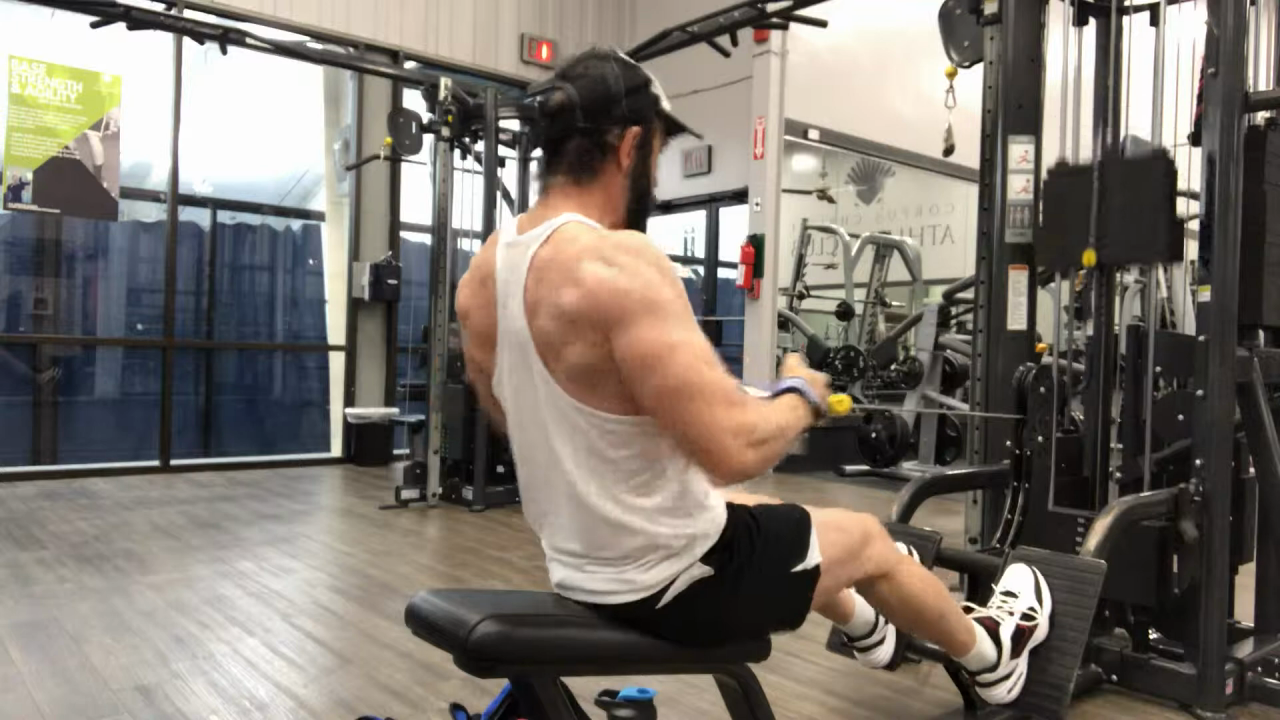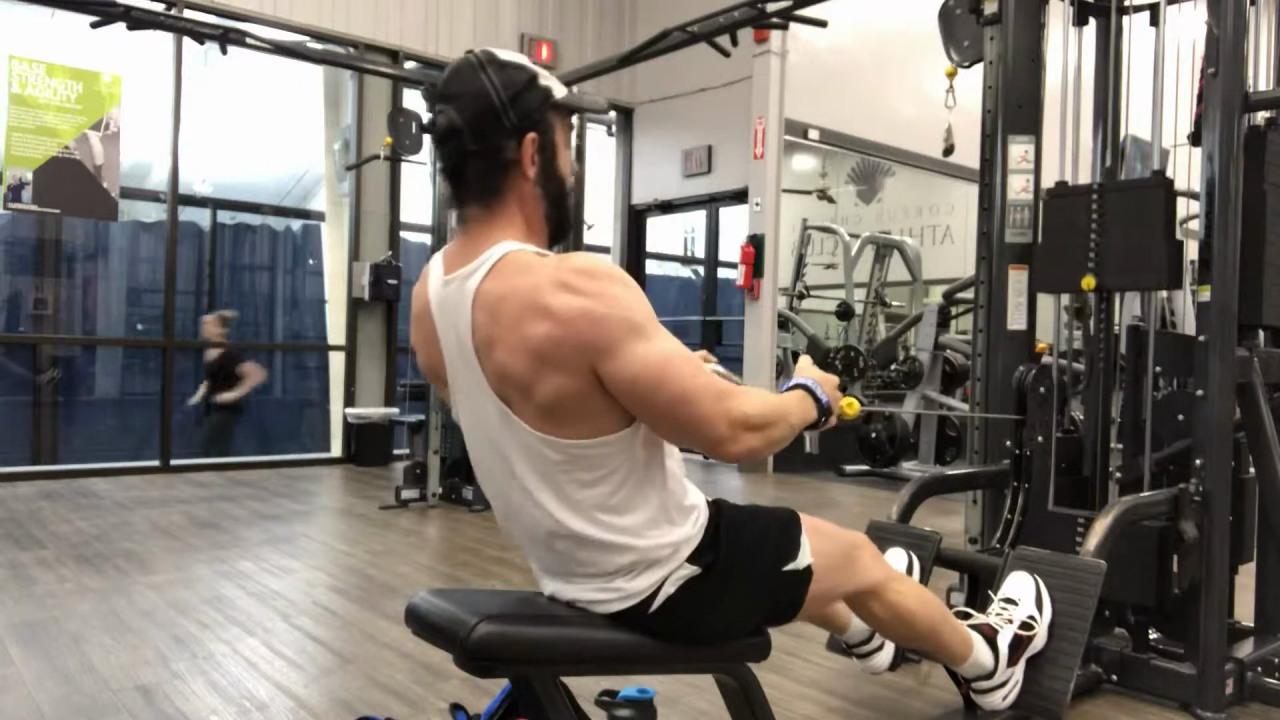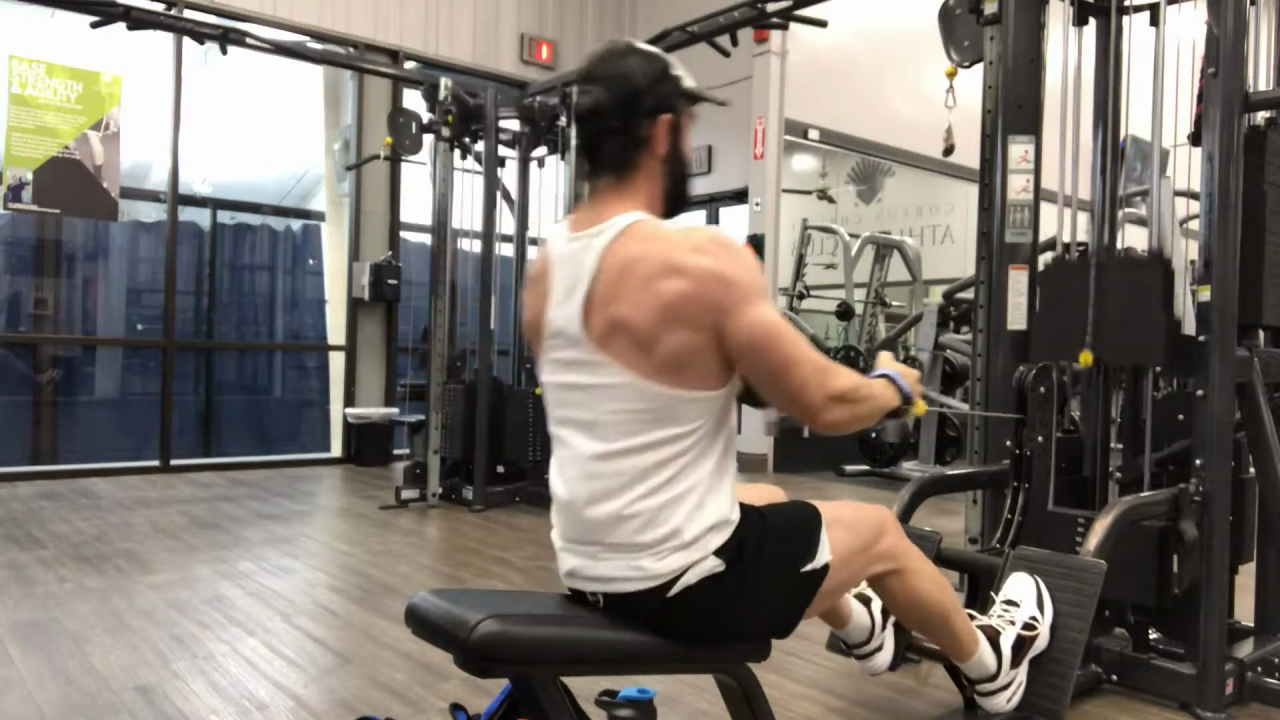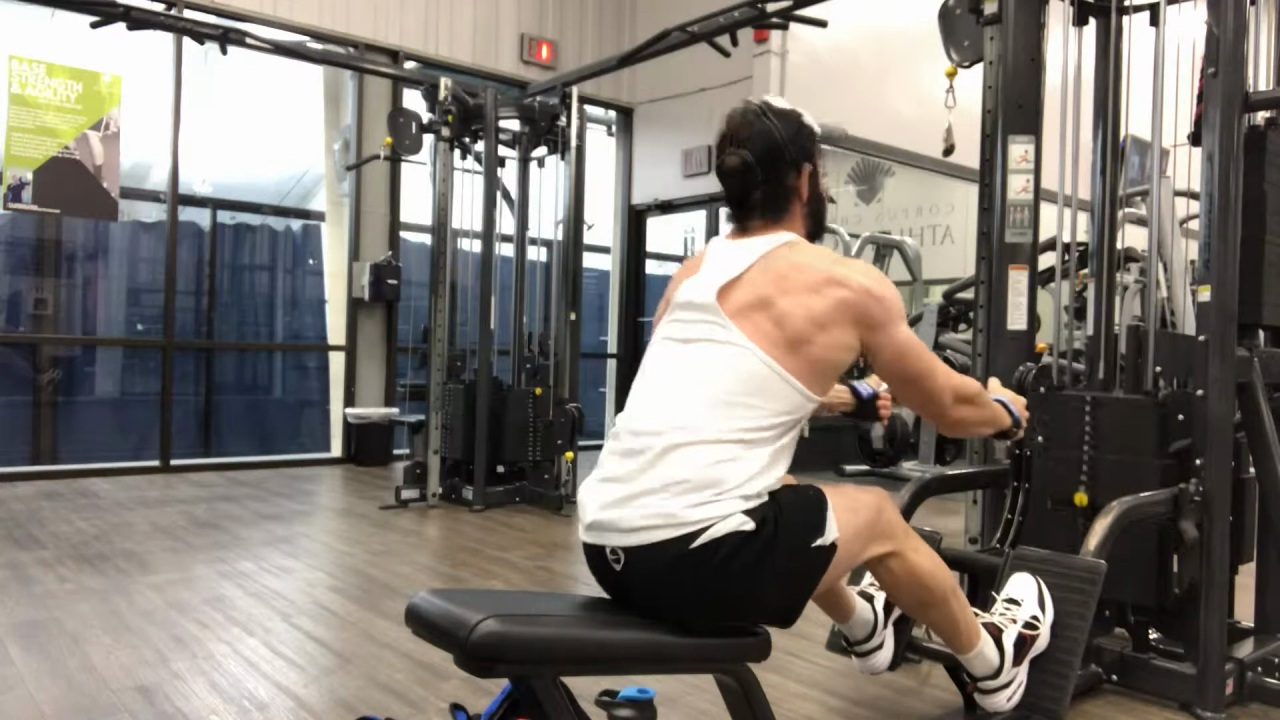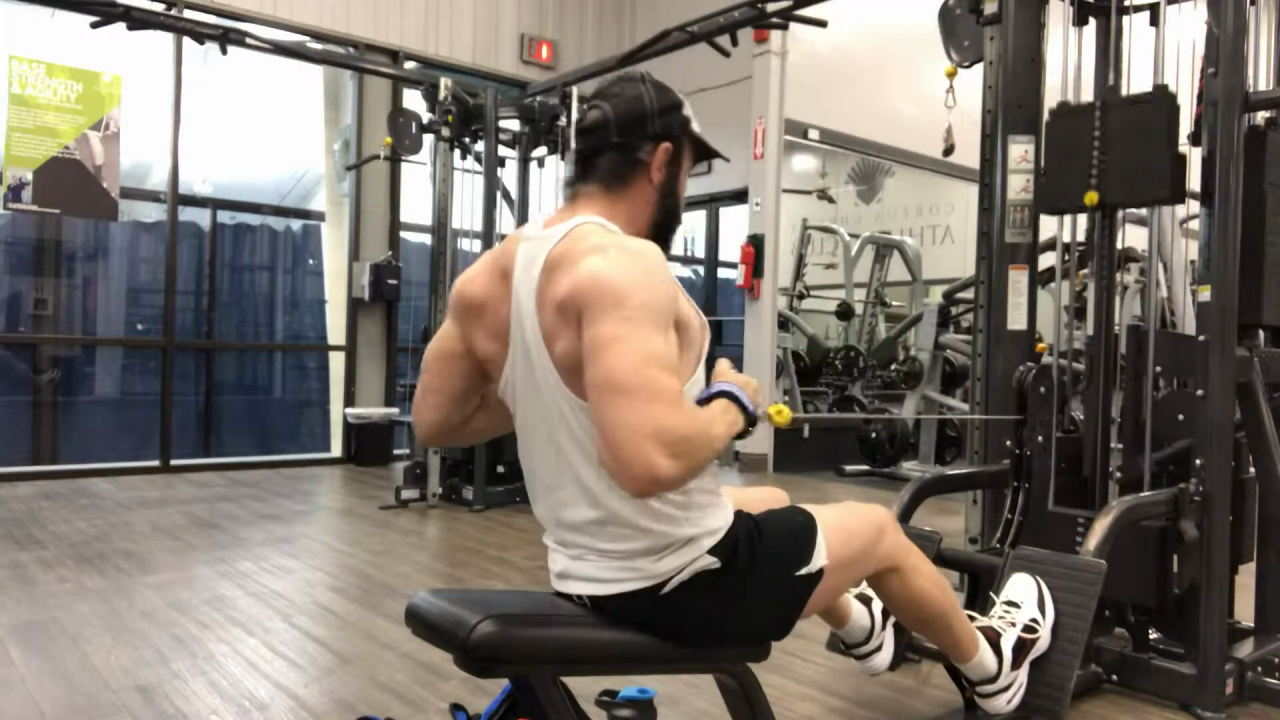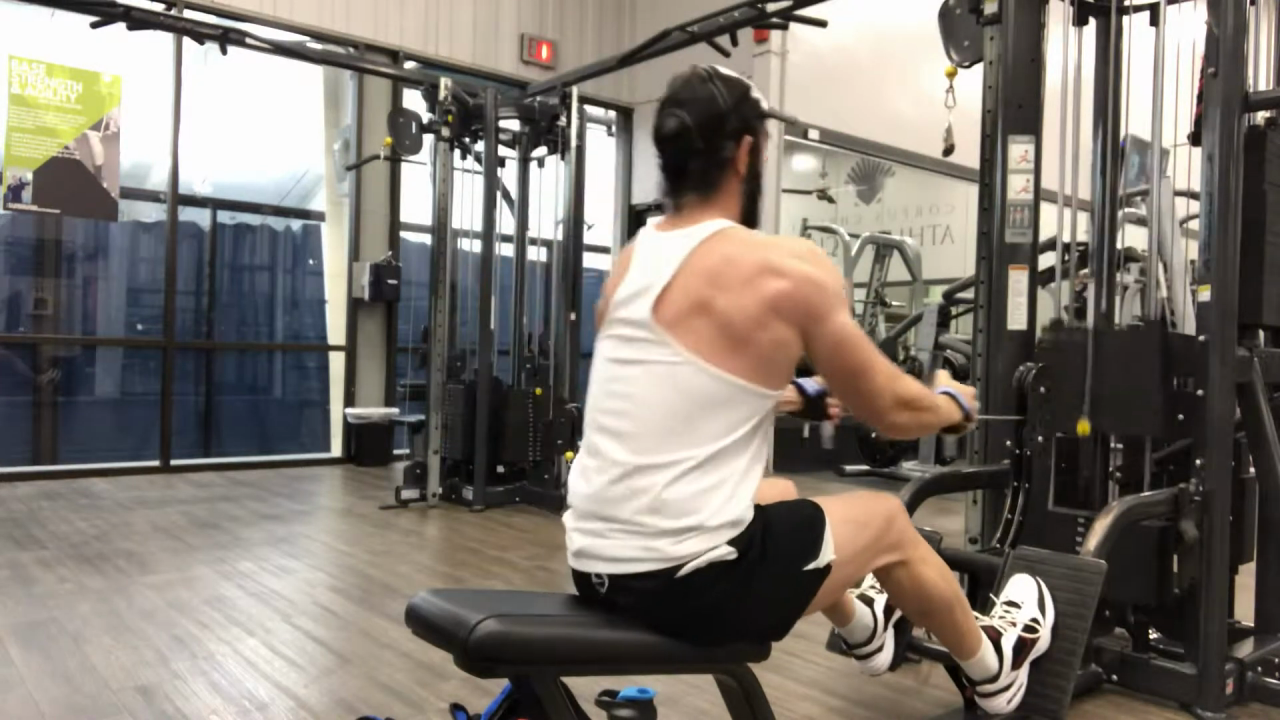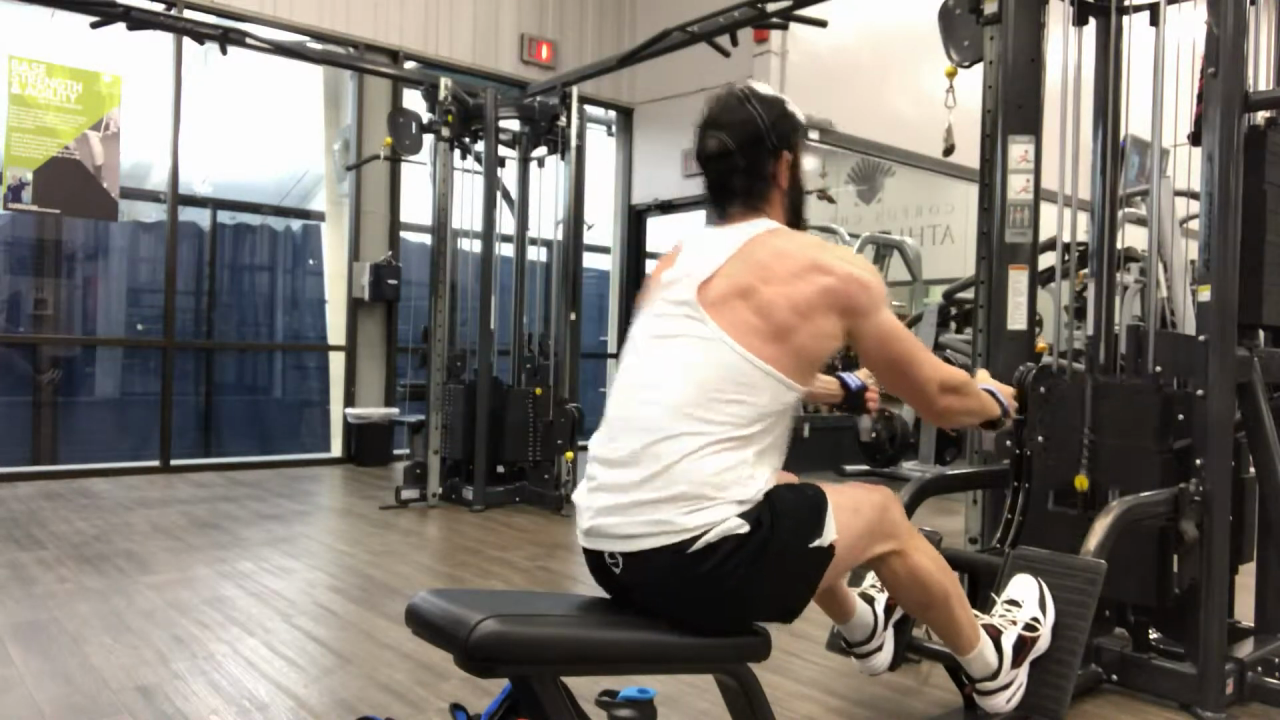
dt=0.7s
person 1, frame 1
left shoulder: (485, 268)
right shoulder: (615, 268)
right elbow: (735, 448)
right wrist: (801, 396)
left hip: (580, 569)
right hip: (669, 582)
left knee: (777, 515)
right knee: (866, 537)
left ankle: (866, 625)
right ankle: (989, 656)
person 1, frame 2
left shoulder: (432, 292)
right shoulder: (573, 292)
right elbow: (734, 431)
left wrist: (665, 374)
right wrist: (811, 396)
left hip: (573, 574)
right hip: (658, 582)
left knee: (761, 535)
right knee: (853, 555)
left ankle: (863, 632)
right ankle: (987, 662)
person 1, frame 3
left shoulder: (545, 263)
right shoulder: (698, 261)
right elbow: (824, 405)
right wrist: (893, 387)
left hip: (587, 571)
right hip: (674, 581)
left knee: (765, 502)
right knee: (876, 531)
left ankle: (863, 627)
person 1, frame 4
left shoulder: (693, 270)
right shoulder: (848, 285)
right elbow: (949, 406)
left wrist: (853, 398)
right wrist: (1006, 411)
left hip: (607, 543)
right hip: (697, 554)
right knee: (877, 515)
left ankle: (866, 628)
right ankle: (993, 665)
person 1, frame 5
left shoulder: (487, 276)
right shoulder: (619, 265)
left elbow: (435, 422)
right elbow: (652, 461)
right wrist: (733, 405)
left hip: (585, 578)
right hip: (680, 583)
left knee: (769, 503)
right knee: (876, 528)
left ankle: (864, 629)
right ankle: (991, 667)
person 1, frame 6
left shoulder: (631, 259)
right shoulder: (786, 268)
right elbow: (892, 410)
right wrist: (955, 404)
left hip: (597, 566)
right hip: (688, 578)
left knee: (778, 495)
right knee: (885, 521)
left ankle: (864, 627)
person 1, frame 7
left shoulder: (676, 258)
right shoulder: (825, 270)
right elbow: (938, 395)
left wrist: (847, 389)
right wrist: (994, 402)
left hip: (605, 546)
right hip: (691, 557)
left knee: (782, 493)
right knee: (880, 513)
left ankle: (864, 627)
right ankle: (991, 666)
